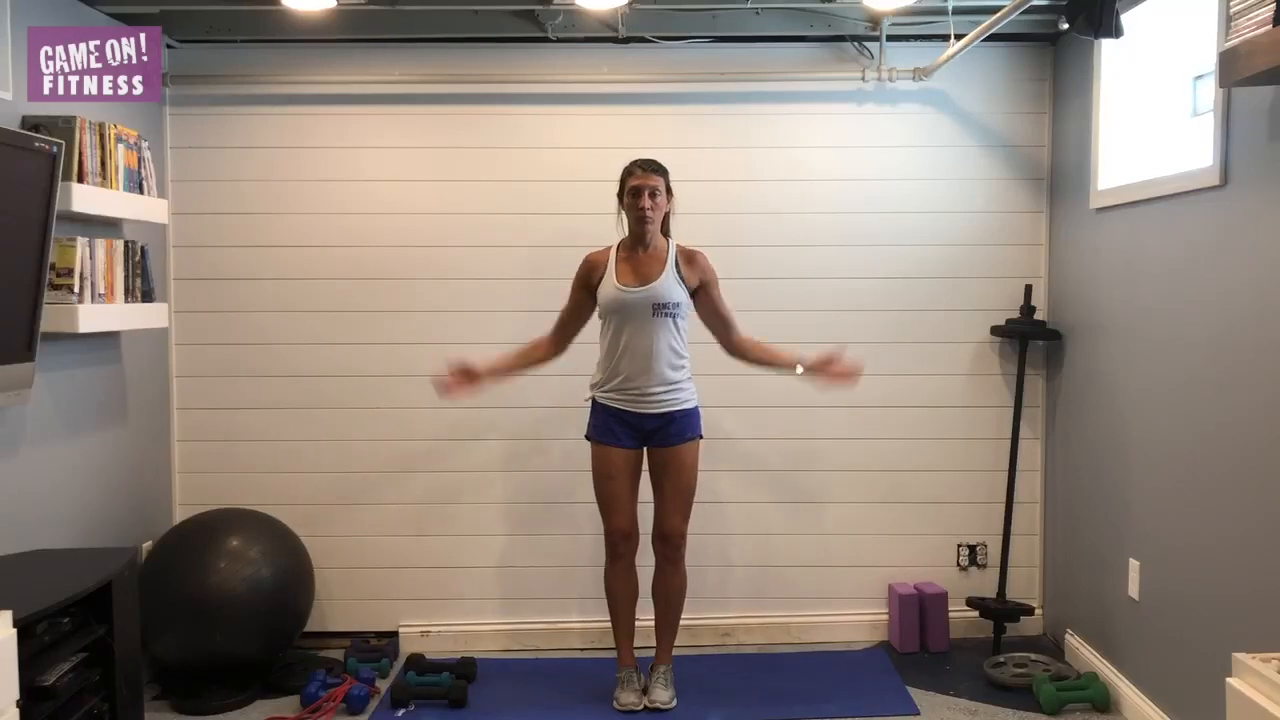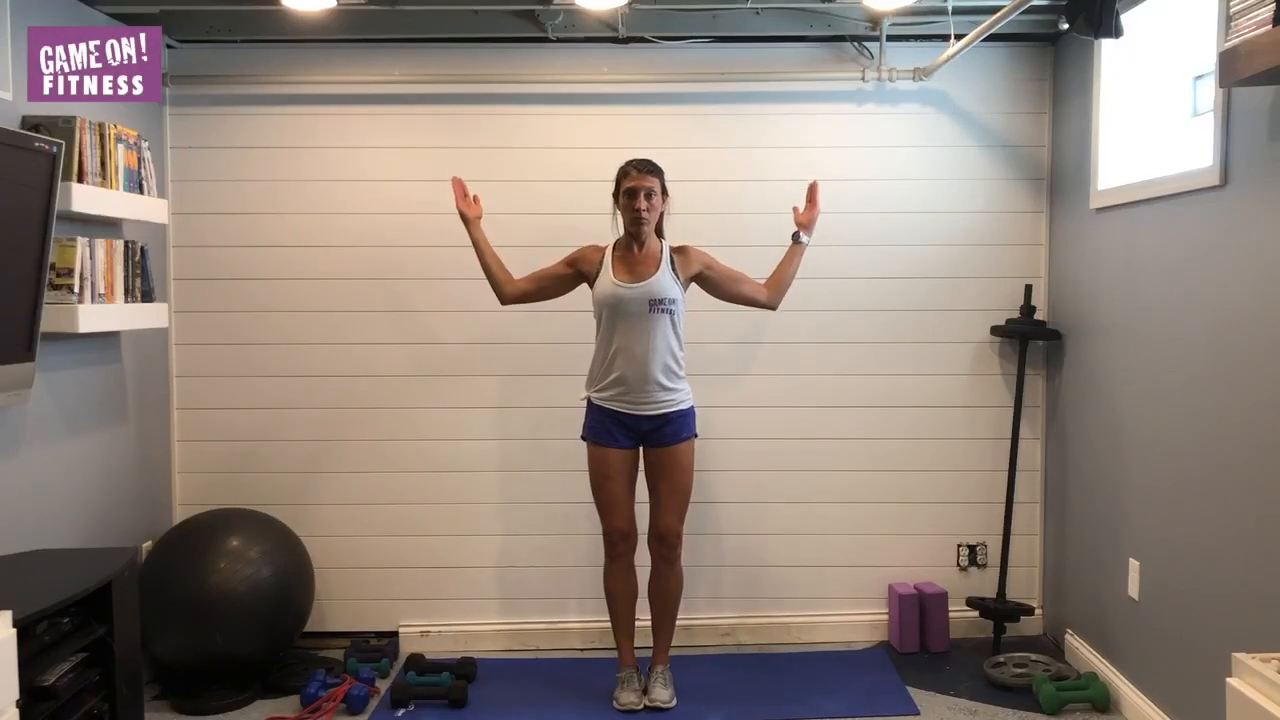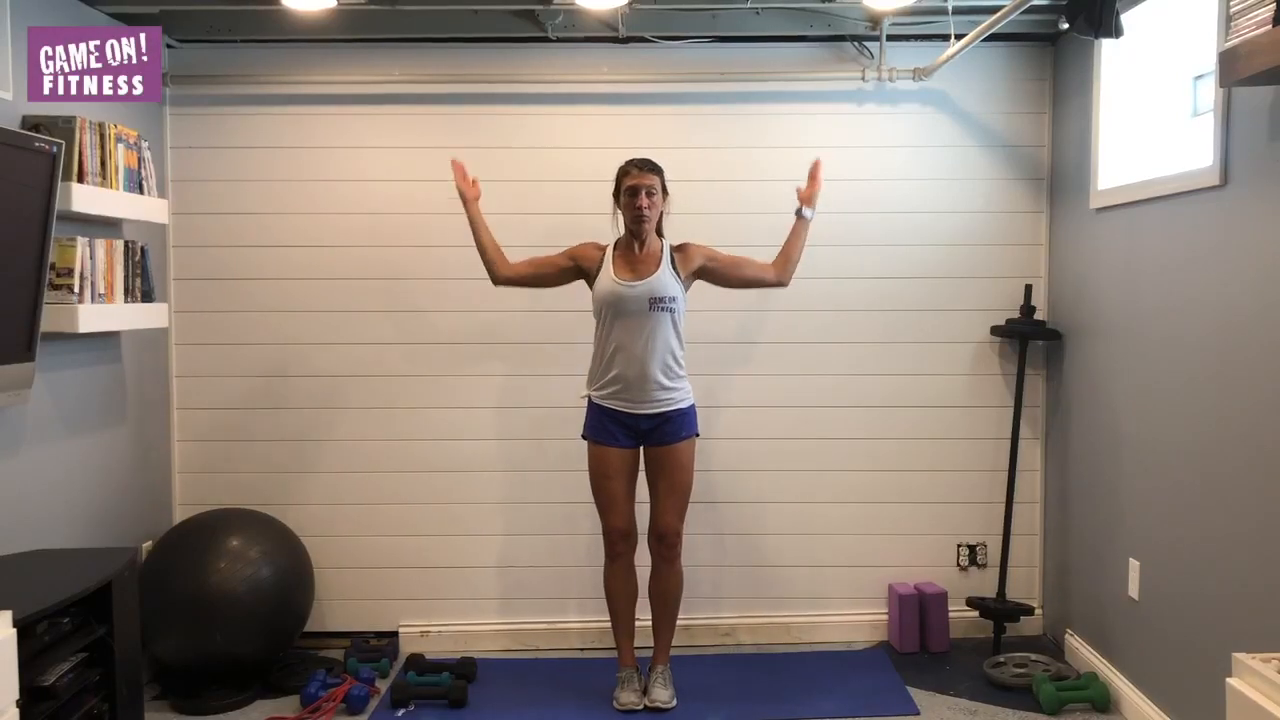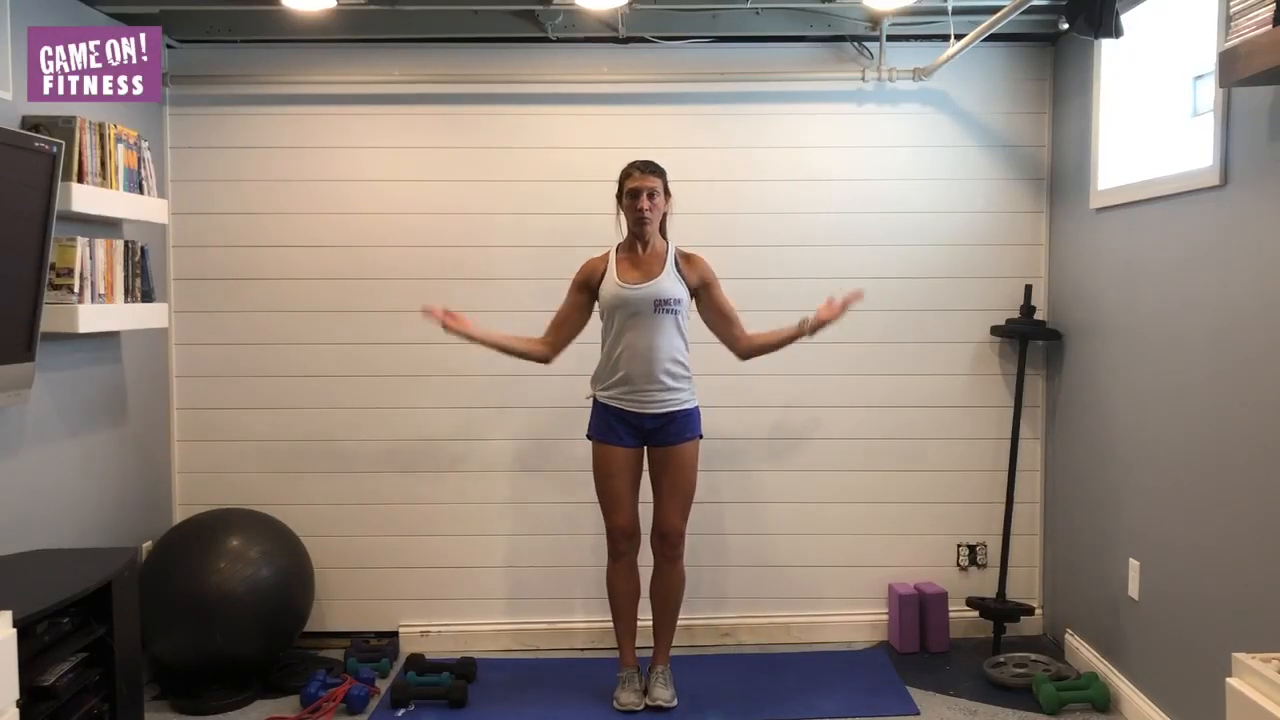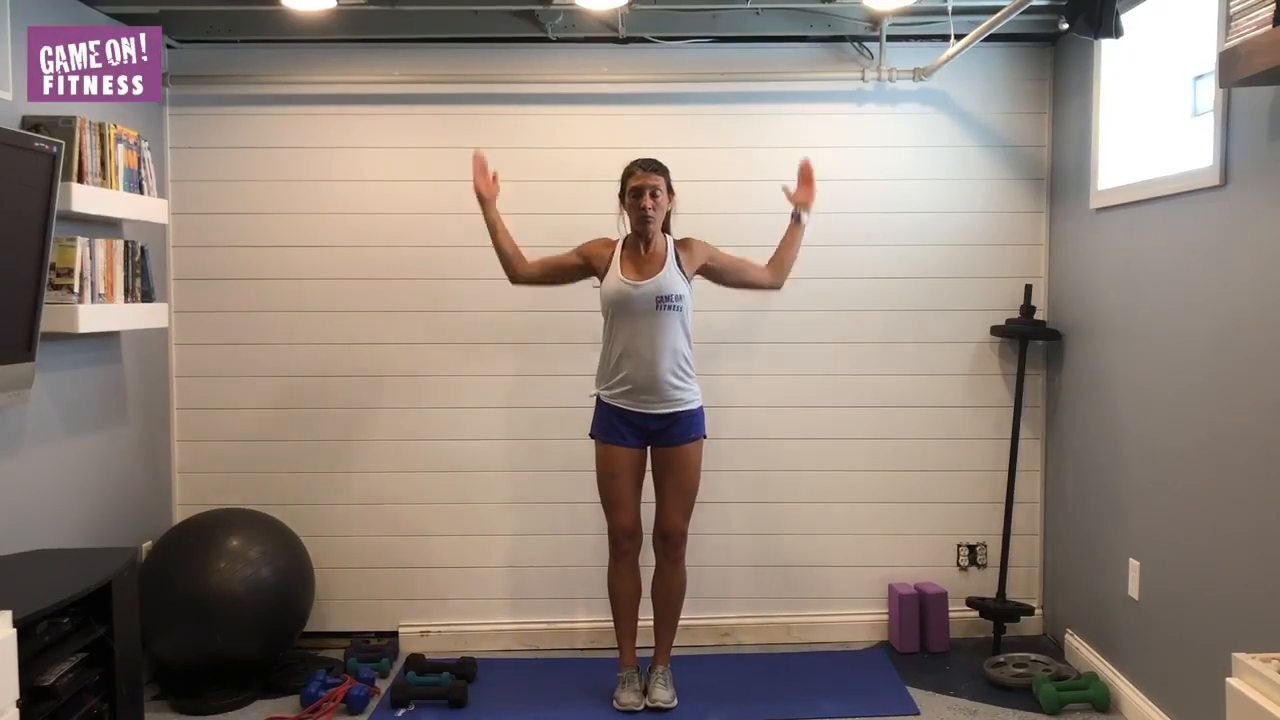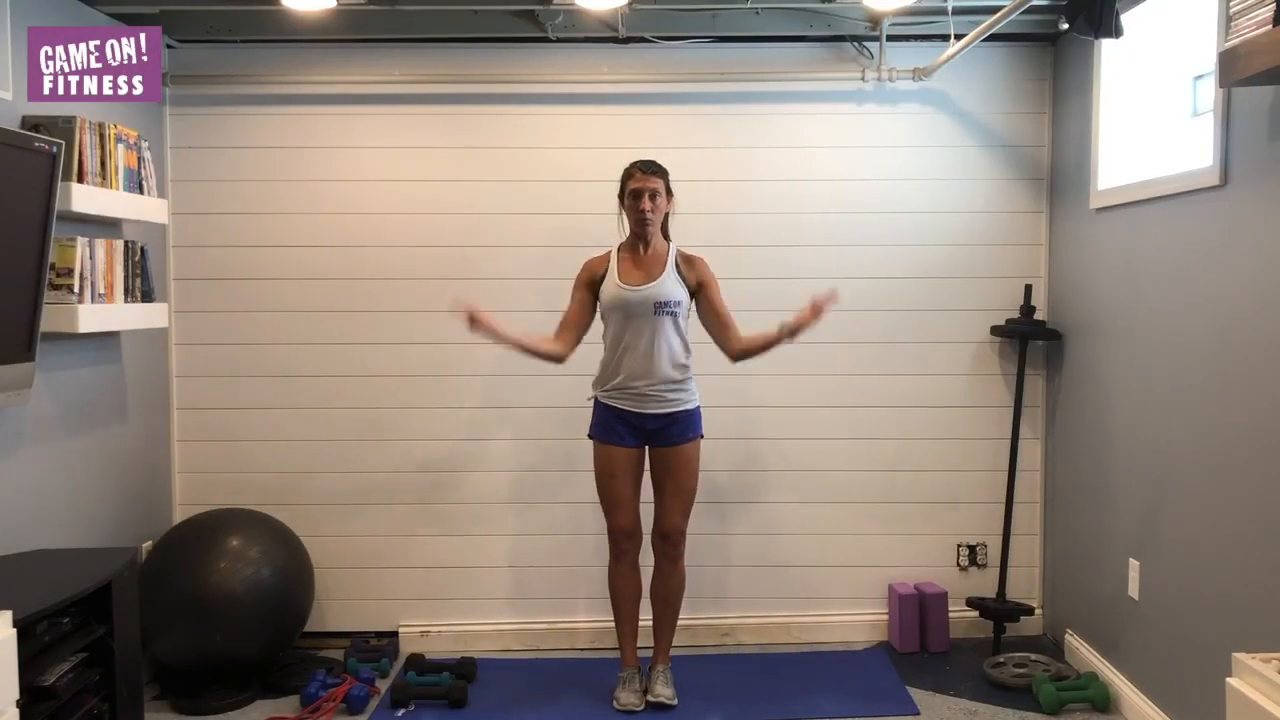
dt=0.5s
person 1, frame 1
left shoulder: (692, 264)
right shoulder: (597, 265)
left elbow: (732, 339)
right elbow: (556, 340)
left wrist: (802, 364)
right wrist: (489, 370)
left hip: (675, 414)
right hip: (613, 414)
left knee: (670, 541)
right knee: (620, 540)
left ankle: (663, 667)
right ankle: (627, 668)
person 1, frame 2
left shoulder: (687, 260)
right shoulder: (591, 260)
left elbow: (768, 296)
right elbow: (510, 292)
left wrist: (801, 237)
right wrist: (474, 229)
left hip: (671, 415)
right hip: (610, 415)
left knee: (667, 541)
right knee: (618, 540)
left ankle: (661, 666)
right ankle: (626, 668)
person 1, frame 3
left shoulder: (687, 259)
right shoulder: (591, 258)
left elbow: (777, 274)
right elbow: (502, 271)
left wrist: (804, 213)
right wrist: (472, 207)
left hip: (671, 414)
right hip: (610, 415)
left knee: (667, 541)
right knee: (619, 541)
left ankle: (661, 667)
right ankle: (627, 669)
person 1, frame 4
left shoulder: (692, 267)
right shoulder: (597, 269)
left elbow: (743, 344)
right elbow: (546, 347)
left wrist: (807, 324)
right wrist: (475, 333)
left hip: (675, 414)
right hip: (615, 415)
left knee: (669, 540)
right knee: (622, 539)
left ankle: (661, 665)
right ankle: (627, 667)
person 1, frame 5
left shoulder: (691, 255)
right shoulder: (600, 255)
left elbow: (772, 277)
right elbow: (521, 271)
left wrist: (799, 214)
right wrist: (490, 207)
left hip: (679, 415)
right hip: (618, 415)
left knee: (671, 541)
right knee: (624, 541)
left ankle: (662, 666)
right ankle: (628, 668)
person 1, frame 6
left shoulder: (691, 268)
right shoulder: (598, 268)
left elbow: (734, 346)
right elbow: (560, 346)
left wrist: (788, 329)
right wrist: (499, 332)
left hip: (677, 415)
right hip: (616, 415)
left knee: (670, 539)
right knee: (623, 539)
left ankle: (661, 665)
right ankle: (629, 667)
